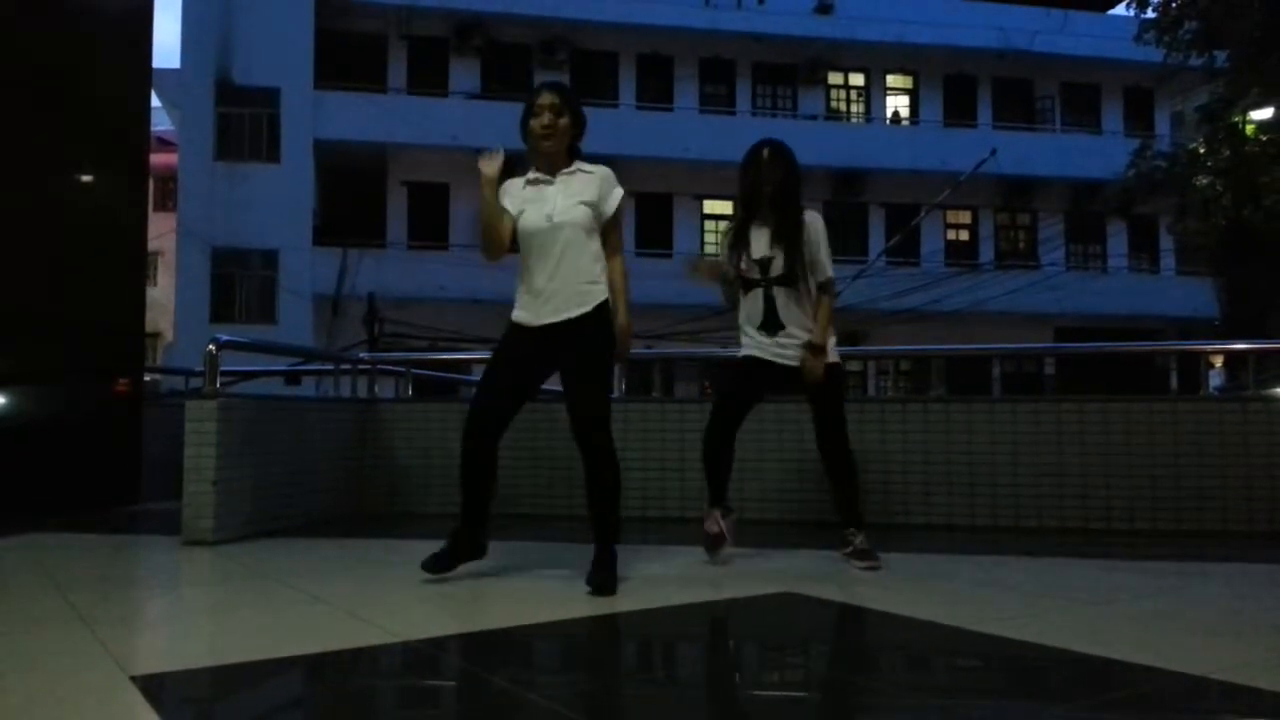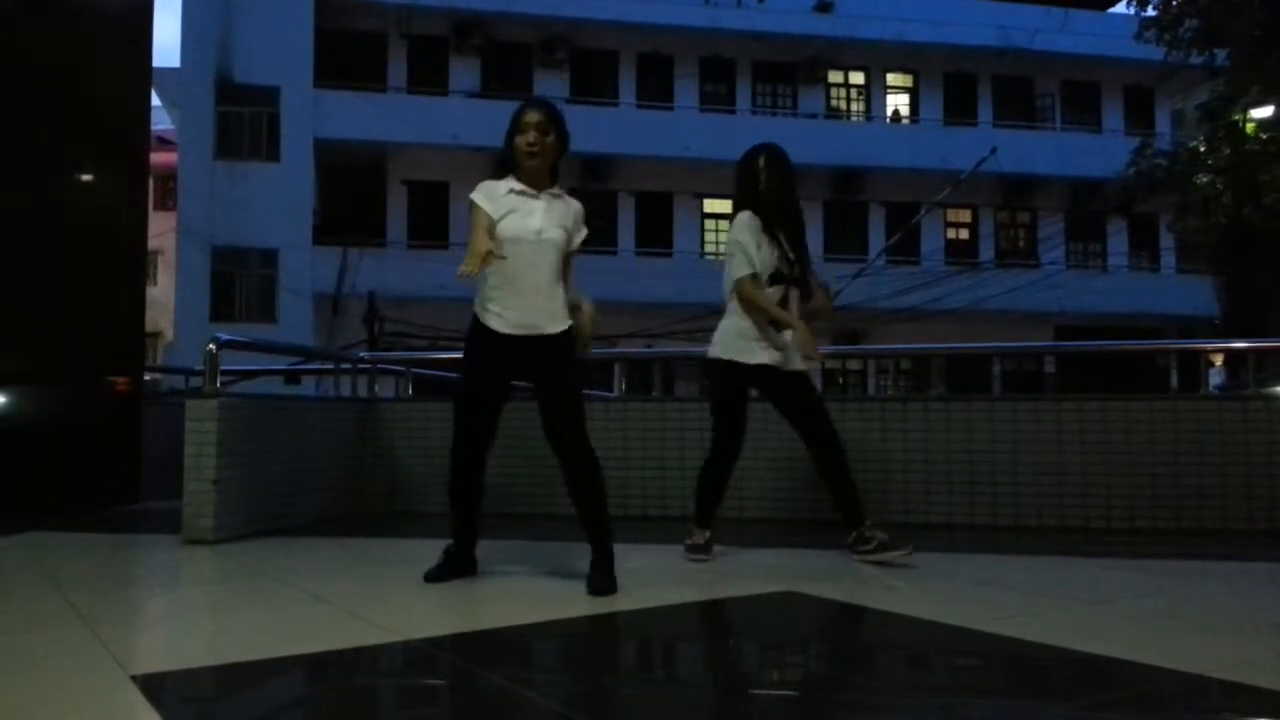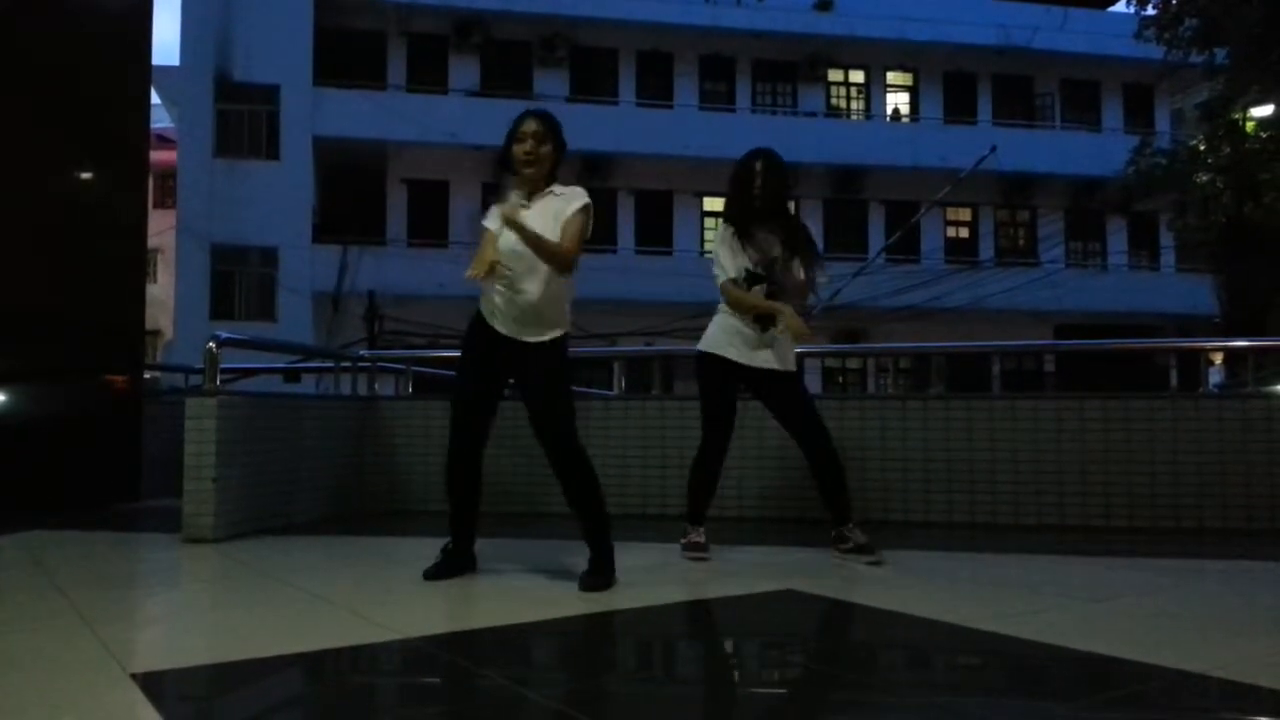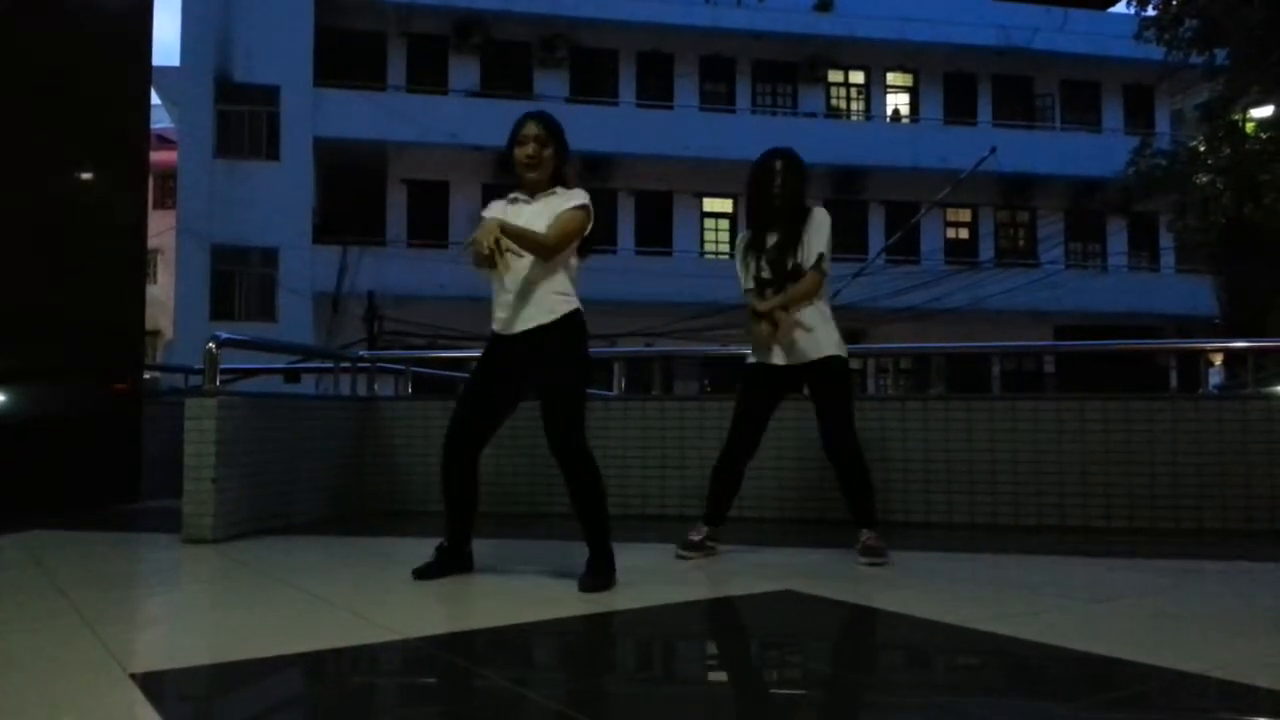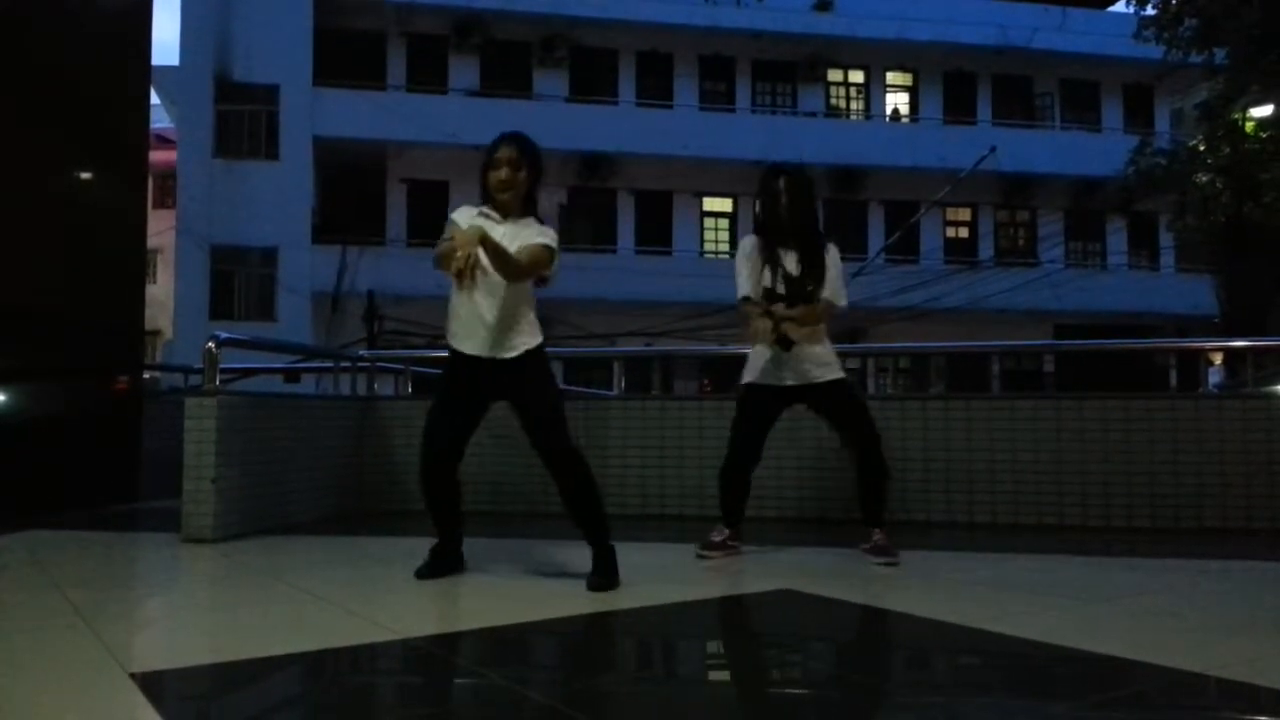
dt=0.3s
person 1, frame 1
left shoulder: (599, 180)
right shoulder: (514, 190)
left elbow: (613, 254)
right elbow: (495, 248)
left wrist: (621, 313)
right wrist: (487, 184)
left hip: (586, 322)
right hip: (528, 325)
left knee: (593, 437)
right knee: (480, 424)
left ankle: (605, 555)
right ankle: (470, 534)
person 1, frame 2
left shoulder: (569, 210)
right shoulder: (489, 193)
right elbow: (477, 242)
left wrist: (579, 306)
right wrist: (479, 250)
left hip: (552, 339)
right hip: (491, 335)
left knee: (572, 445)
right knee: (469, 443)
left ankle: (601, 554)
right ankle: (462, 548)
person 1, frame 3
left shoulder: (573, 200)
right shoulder: (497, 210)
left elbow: (565, 261)
right elbow: (484, 257)
left wrist: (518, 226)
right wrist: (486, 259)
left hip: (545, 342)
right hip: (489, 335)
left knee: (561, 445)
right knee: (464, 441)
left ankle: (601, 552)
right ankle: (461, 547)
person 1, frame 4
left shoulder: (573, 202)
right shoulder: (499, 207)
left elbow: (547, 244)
right elbow: (480, 255)
left wrist: (502, 227)
right wrist: (488, 239)
left hip: (558, 334)
right hip: (506, 341)
left knee: (567, 444)
right knee: (459, 444)
left ankle: (600, 554)
right ankle: (456, 548)
person 1, frame 5
left shoulder: (540, 235)
right shoulder: (465, 216)
left elbow: (517, 271)
right elbow: (440, 258)
left wrist: (481, 237)
right wrist: (461, 246)
left hip: (521, 358)
right hip: (465, 359)
left knee: (558, 451)
right knee: (435, 461)
left ankle: (603, 553)
right ankle: (448, 549)
person 2, frame 1
left shoulder: (807, 223)
right shoulder: (736, 233)
left elbow: (825, 290)
right elbow: (734, 294)
left wrist: (817, 345)
right wrist: (715, 274)
left hip: (812, 353)
right hip: (757, 353)
left knee: (834, 443)
right knee: (719, 428)
left ankle: (854, 533)
right ankle: (718, 511)
person 2, frame 2
left shoulder: (790, 234)
right shoulder: (745, 223)
right elbow: (745, 290)
left wrist: (814, 301)
right wrist: (793, 320)
left hip: (782, 359)
right hip: (734, 354)
left knee: (825, 440)
right knee: (727, 445)
left ankle: (860, 532)
right ankle: (700, 530)
person 2, frame 3
left shoulder: (794, 234)
right shoulder: (728, 233)
left elbow: (801, 294)
right elbow: (730, 293)
left wrist: (793, 278)
right wrist: (778, 308)
left hip: (775, 358)
right hip: (723, 351)
left knee: (817, 439)
right knee: (714, 443)
left ankle: (844, 529)
right ankle: (694, 528)
person 2, frame 4
left shoulder: (816, 221)
right shoulder: (749, 240)
left elbow: (814, 282)
right elbow: (753, 299)
left wrist: (767, 307)
right wrist: (775, 318)
left hip: (822, 352)
right hip: (769, 357)
left knee: (841, 443)
right knee: (738, 444)
left ankle: (867, 532)
right ankle: (709, 528)
person 2, frame 5
left shoulder: (826, 252)
right shoulder: (752, 247)
left elbow: (823, 310)
right elbow: (749, 308)
left wrist: (773, 314)
right wrist: (786, 327)
left hip: (821, 372)
right hip: (767, 373)
left knee: (868, 443)
right knee: (739, 455)
left ankle: (876, 531)
right ankle: (730, 530)
